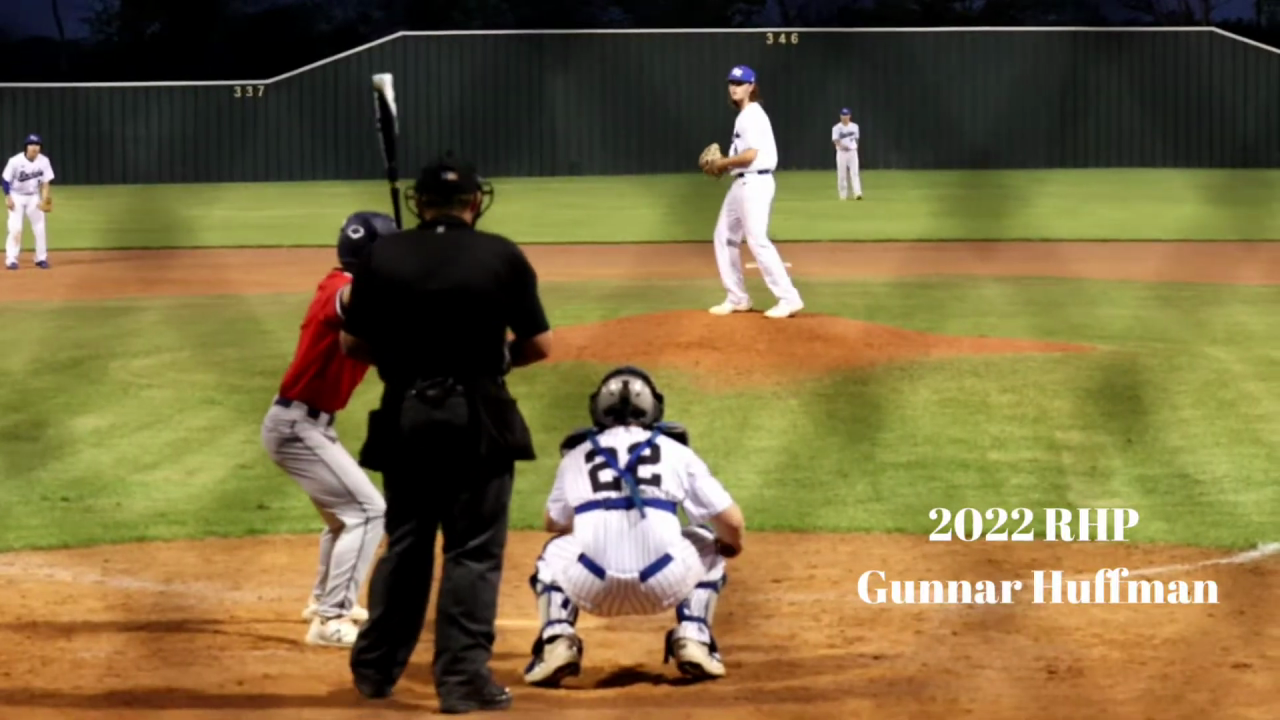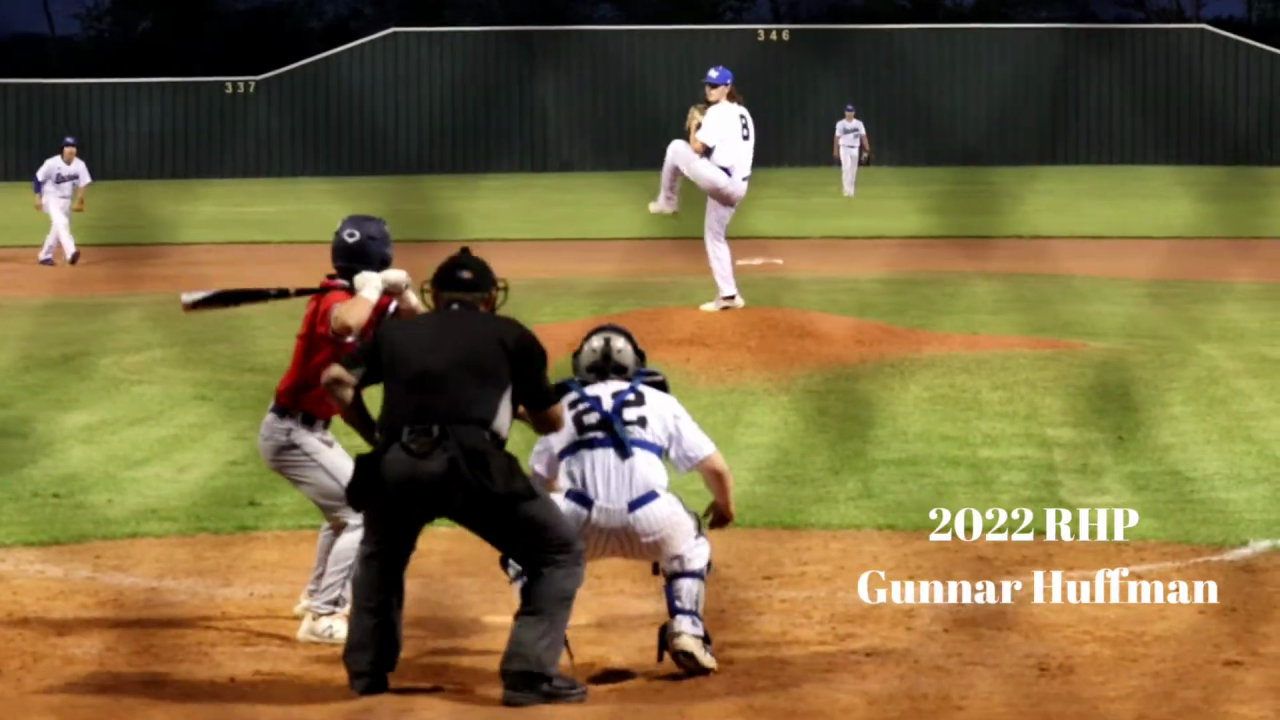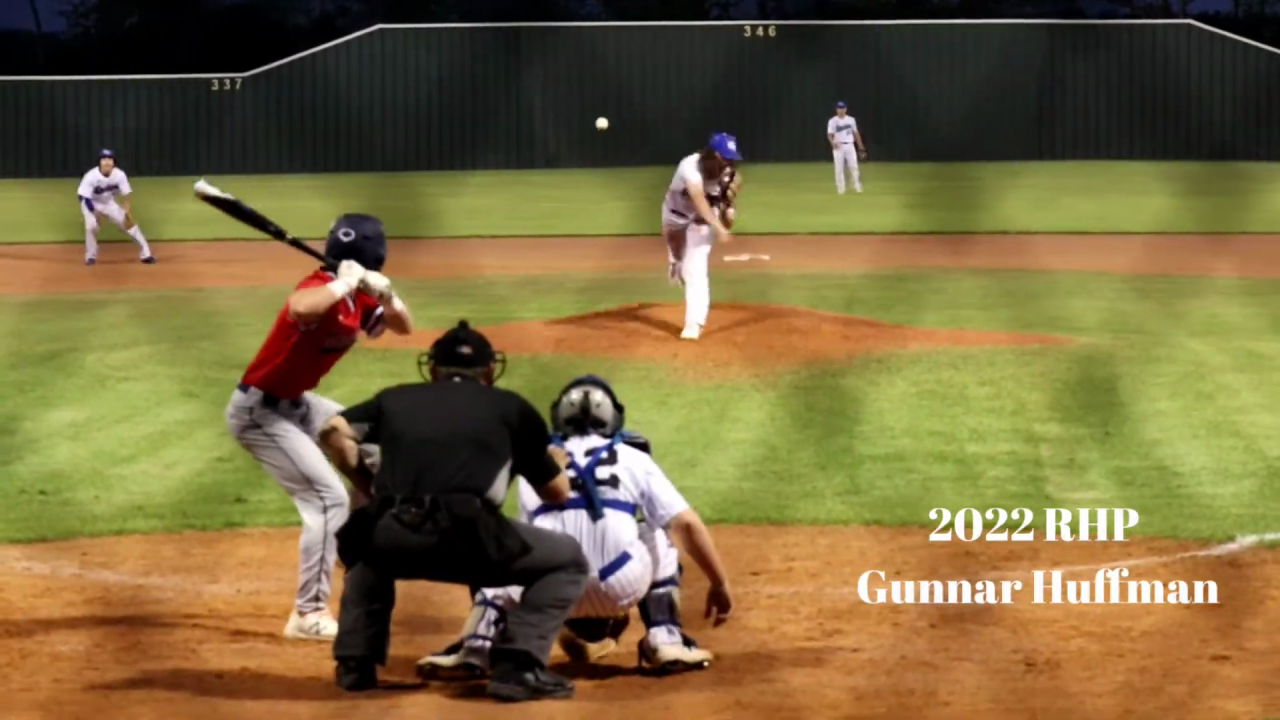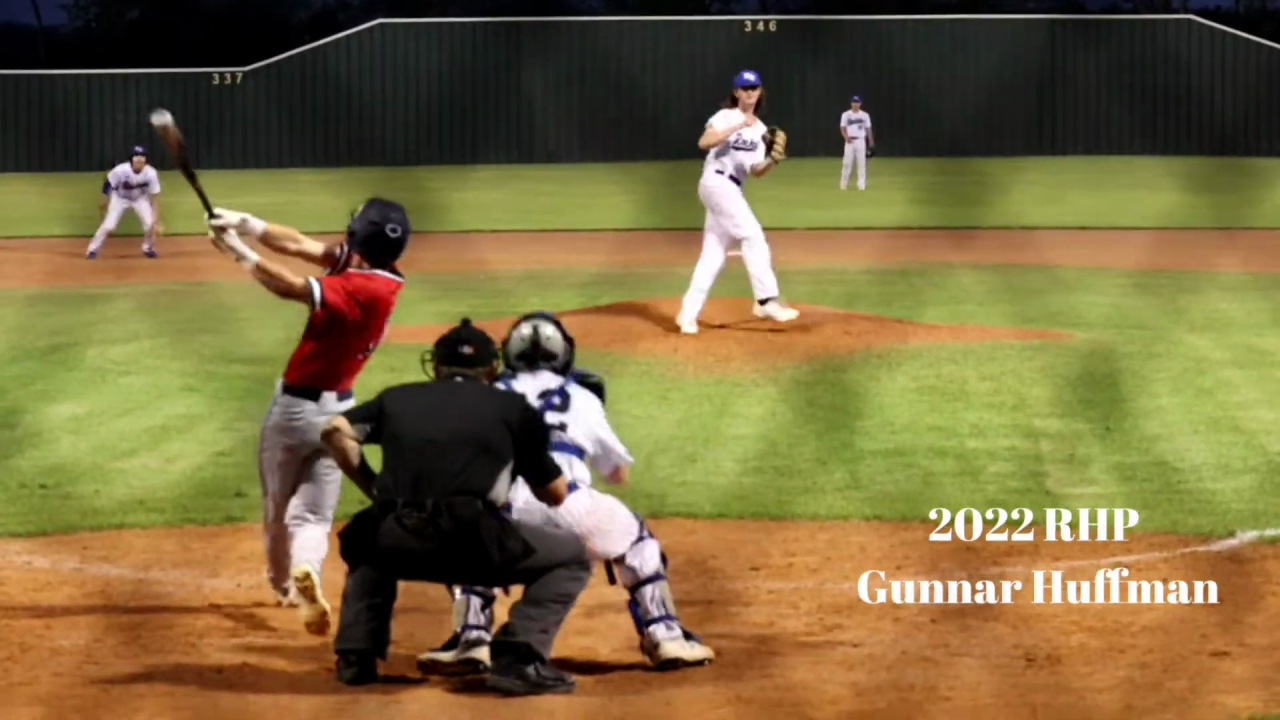
dt=0.7s
person 1, frame 1
left shoulder: (383, 255)
right shoulder: (501, 255)
left elbow: (353, 343)
right elbow: (539, 344)
left hip: (406, 415)
right hip: (477, 417)
left knee: (406, 546)
right knee: (473, 552)
left ankle: (376, 667)
right ankle: (462, 679)
person 1, frame 2
left shoulder: (396, 330)
right shoulder: (510, 333)
left elbow: (335, 380)
right elbow: (551, 421)
left wrist: (372, 433)
right wrist: (520, 404)
left hip: (396, 468)
right hip: (469, 466)
left knee: (381, 556)
right knee: (560, 553)
left ankle: (366, 669)
right ankle: (531, 675)
person 1, frame 3
left shoulder: (395, 398)
right shoulder: (511, 406)
left elbow: (333, 430)
right elbow: (557, 492)
left wrist: (369, 489)
right wrist: (555, 459)
left hip: (392, 540)
right hip: (465, 540)
left knee: (371, 538)
right knee: (568, 560)
left ankle: (355, 661)
right ankle: (518, 667)
person 1, frame 4
left shoulder: (398, 397)
right shoulder: (513, 407)
left elbow: (336, 430)
right elbow: (555, 494)
left wrist: (374, 489)
right wrist: (533, 451)
left hip: (397, 542)
right hip: (470, 541)
left knee: (373, 538)
right knee: (571, 557)
left ankle: (355, 655)
right ankle: (519, 660)
person 2, frame 1
left shoulder: (353, 290)
right shoulder: (340, 290)
left hip: (305, 421)
right hip: (296, 425)
left knee: (344, 512)
right knee: (367, 512)
left ankle: (327, 601)
right ankle: (330, 621)
person 2, frame 2
left shoulder: (360, 297)
right shoulder: (334, 300)
left elbow: (415, 318)
right elbow: (348, 325)
left wrist: (401, 289)
right wrist: (370, 291)
left hip: (309, 428)
right hip: (291, 433)
left knee: (346, 506)
left ankle: (316, 597)
right ankle: (321, 618)
person 2, frame 3
left shoulder: (357, 298)
right shoulder: (321, 288)
left elbow: (403, 327)
right elbow: (300, 309)
left wrist: (386, 294)
right wrist: (344, 283)
left hip: (291, 402)
right hip: (259, 411)
left knee: (367, 443)
right knee: (328, 500)
right ankle: (309, 615)
person 2, frame 4
left shoulder: (362, 290)
right shoulder: (384, 276)
left elbow: (290, 288)
right elbow: (302, 245)
left wrist: (240, 251)
right wrist: (243, 221)
left hip: (297, 405)
right hip: (337, 410)
left knee: (277, 507)
right knee: (314, 516)
left ankle: (284, 582)
right ankle: (305, 570)
person 3, frame 1
left shoulder: (577, 456)
right shoulder: (676, 451)
left elbow: (554, 522)
right elbow: (732, 521)
right wrist: (732, 546)
left hip: (592, 587)
right hip: (663, 583)
left knee: (555, 554)
right knee: (709, 548)
left ankle: (557, 644)
right ankle: (693, 641)
person 3, frame 2
left shoulder: (563, 407)
right shoulder: (660, 402)
left elbow: (537, 484)
right elbow: (716, 467)
right wrist: (723, 506)
left hip: (581, 520)
right hip: (653, 519)
right knee: (689, 544)
right ankle: (687, 632)
person 3, frame 3
right shoulder: (633, 458)
right elbow: (687, 524)
right wrist: (720, 584)
right hip: (621, 584)
right knee: (658, 542)
left ankle: (473, 651)
right ankle: (665, 641)
person 3, frame 4
right shoulder: (582, 398)
right elbow: (619, 474)
left hip: (506, 517)
right hip: (567, 511)
right knee: (635, 540)
left ankle: (471, 640)
right ankle: (664, 638)
person 4, frame 1
left shoulder: (753, 115)
right shoulder: (743, 116)
left elbow: (750, 155)
left wrist: (723, 162)
right wrist: (726, 164)
left hip: (755, 184)
right hip: (742, 184)
left knee: (757, 241)
right knee: (724, 237)
left ankle: (788, 298)
right ankle: (738, 298)
person 4, frame 2
left shoulder: (718, 112)
right shoulder: (743, 113)
left elbow: (696, 148)
left wrist: (694, 126)
right wrist: (702, 128)
left hip: (720, 178)
right hip: (737, 185)
left knee: (676, 148)
right knee: (715, 236)
left ankle: (667, 199)
right ankle: (729, 296)
person 4, frame 3
left shoulder: (725, 172)
right shoulder: (691, 166)
right elbow: (698, 196)
right wrist: (717, 226)
left hip: (703, 221)
right hip: (675, 216)
left knee: (696, 267)
right knee: (680, 260)
left ankle: (694, 322)
right ankle: (676, 265)
person 4, frame 4
left shoulder: (760, 129)
right shoulder: (725, 117)
left elbow: (757, 170)
right elbow: (704, 142)
left wrist: (775, 157)
right wrist: (736, 126)
left hip: (730, 190)
right hip: (716, 183)
left knee: (713, 254)
right knee: (753, 238)
left ankle: (689, 314)
right ankle: (767, 302)
